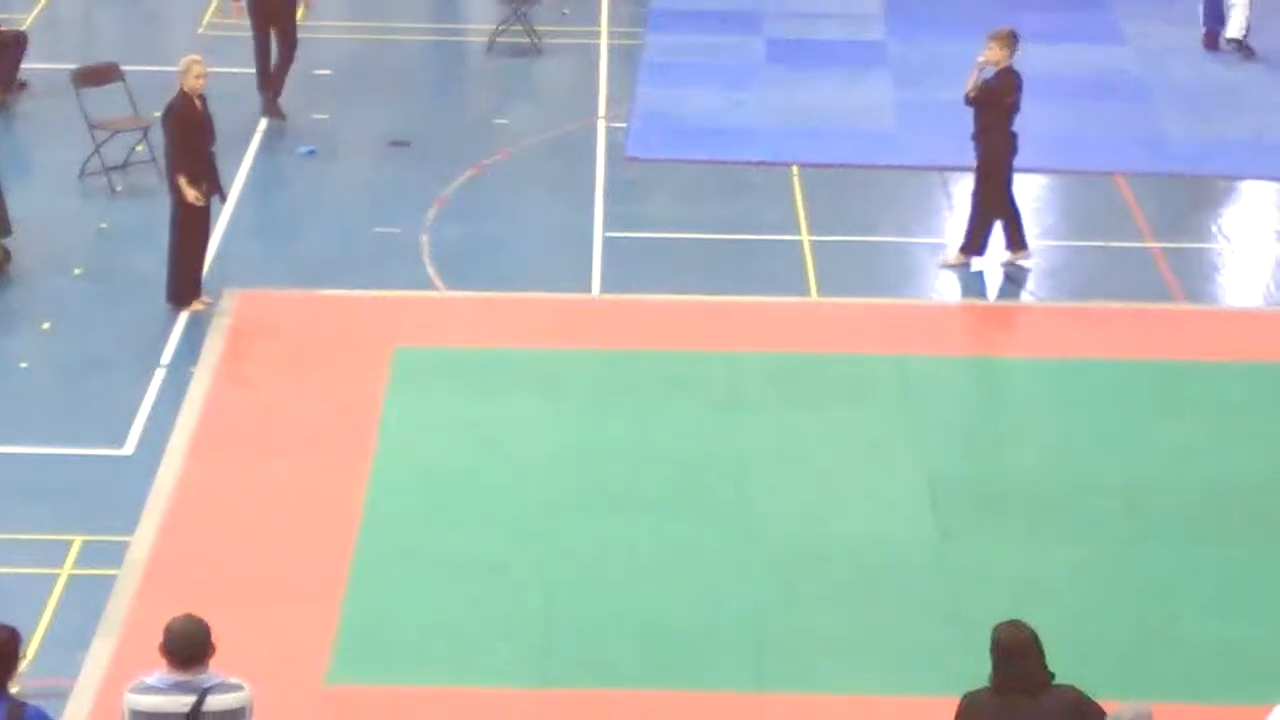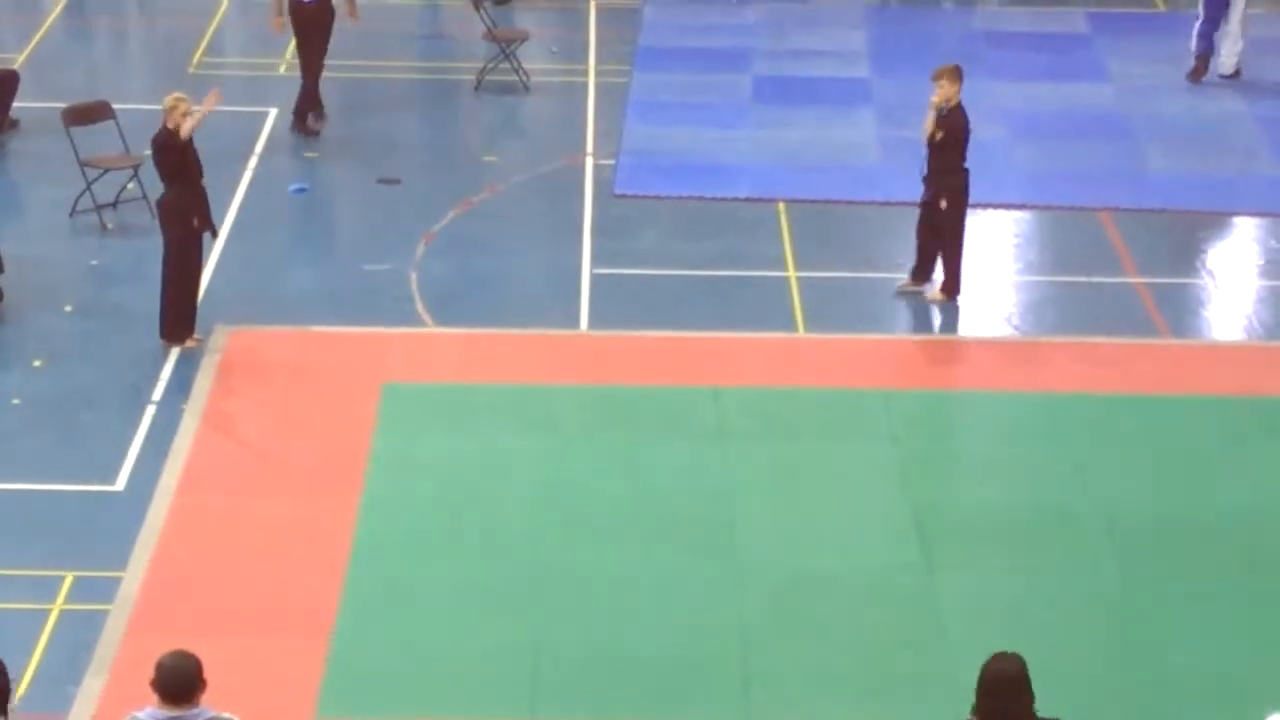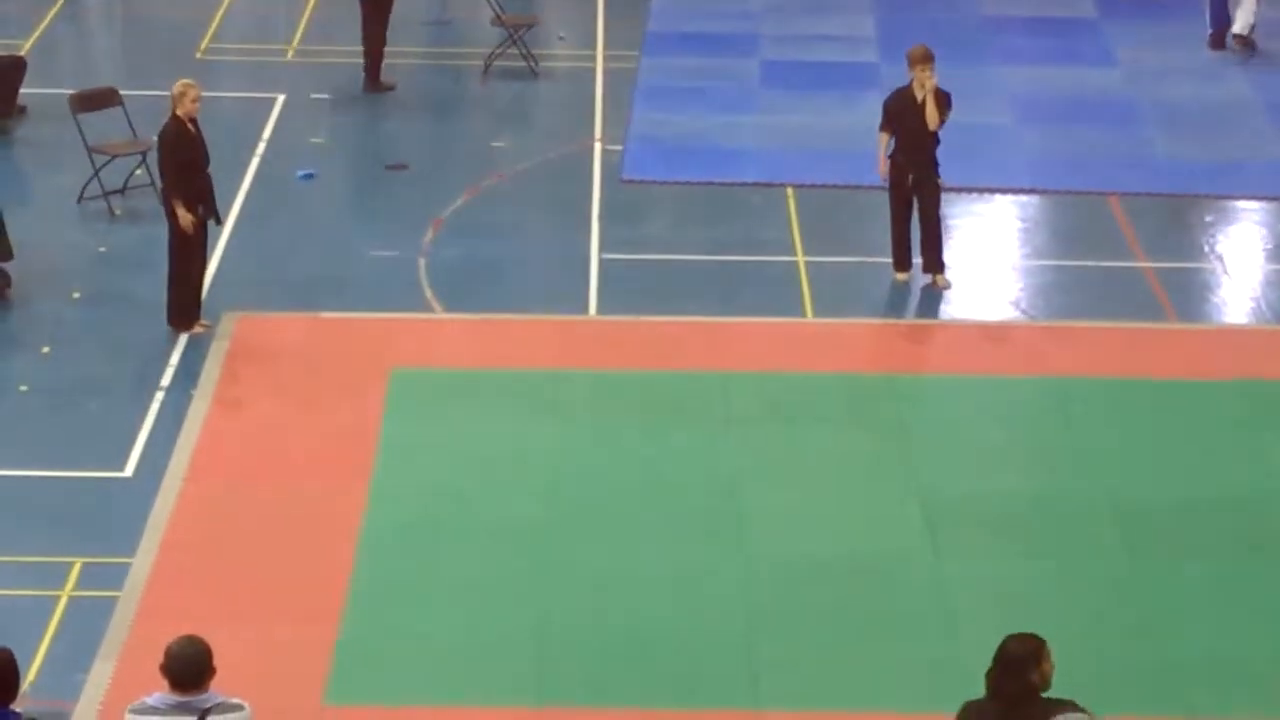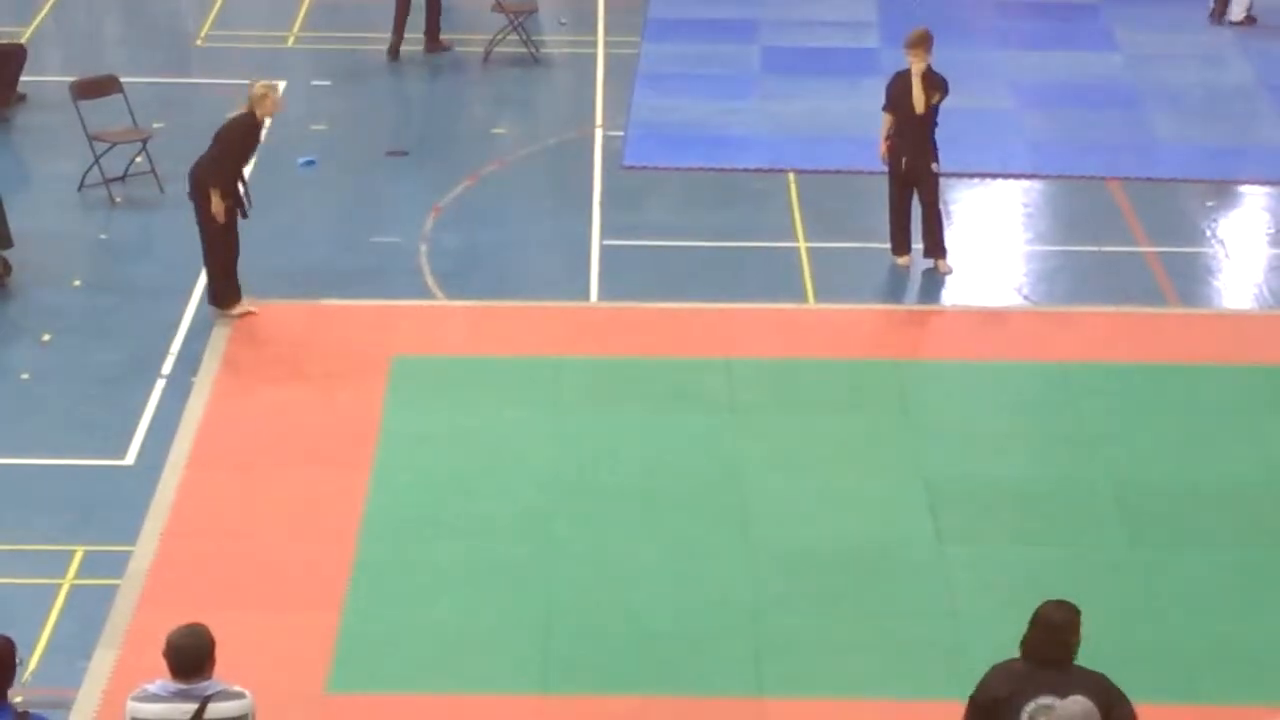
dt=1s
person 1, frame 1
left shoulder: (200, 102)
right shoulder: (176, 109)
right elbow: (173, 153)
left wrist: (210, 179)
right wrist: (184, 186)
left hip: (202, 177)
right hip: (186, 180)
left knee: (199, 237)
right knee: (186, 238)
left ankle: (193, 292)
right ankle: (182, 297)
person 1, frame 2
left shoulder: (181, 139)
right shoulder: (162, 141)
right elbow: (180, 139)
right wrist: (201, 114)
left hip: (190, 210)
right hip: (175, 213)
left knee: (191, 273)
right knee: (177, 273)
left ankle: (185, 329)
right ankle: (173, 333)
person 1, frame 3
left shoulder: (192, 125)
right shoulder: (170, 133)
right elbow: (169, 177)
left wrist: (205, 203)
right wrist: (180, 211)
left hip: (197, 202)
right hip: (182, 206)
left knee: (197, 260)
right knee: (183, 262)
left ankle: (193, 315)
right ankle: (181, 320)
person 1, frame 4
left shoulder: (253, 123)
right shoulder: (241, 126)
right elbow: (219, 161)
left wrist: (233, 194)
right wrist: (216, 200)
left hip: (223, 184)
right hip: (206, 184)
left knee: (229, 243)
right knee: (219, 244)
left ankle: (231, 298)
right ankle: (225, 301)
person 2, frame 1
left shoulder: (999, 83)
right shoulder: (1011, 78)
left elbow: (969, 98)
left wrist: (977, 71)
left hip: (993, 146)
right hip: (1000, 143)
left knee: (984, 198)
right knee: (1001, 197)
left ankle: (968, 251)
right ankle: (1018, 247)
person 2, frame 2
left shoulder: (957, 119)
right shoulder: (943, 113)
left elbow: (929, 141)
left wrist: (932, 112)
left hip: (952, 184)
right hip: (936, 180)
left knee: (950, 236)
right knee: (926, 230)
left ankle: (949, 289)
right ankle: (919, 277)
person 2, frame 3
left shoulder: (942, 97)
right shoulder: (897, 98)
left elbow: (933, 125)
right elbow: (886, 131)
left wrist: (930, 94)
right wrist: (883, 160)
left hip: (927, 165)
right hip: (901, 164)
left knee: (931, 217)
right knee: (900, 218)
left ankle: (936, 270)
right ankle: (902, 266)
person 2, frame 4
left shoulder: (937, 83)
right shoulder: (898, 79)
left elbow: (921, 109)
left wrist: (917, 78)
right wrist: (883, 140)
left hip: (924, 149)
right hip: (899, 147)
left knee: (930, 202)
right knee: (899, 201)
left ankle: (938, 254)
right ankle: (902, 250)
